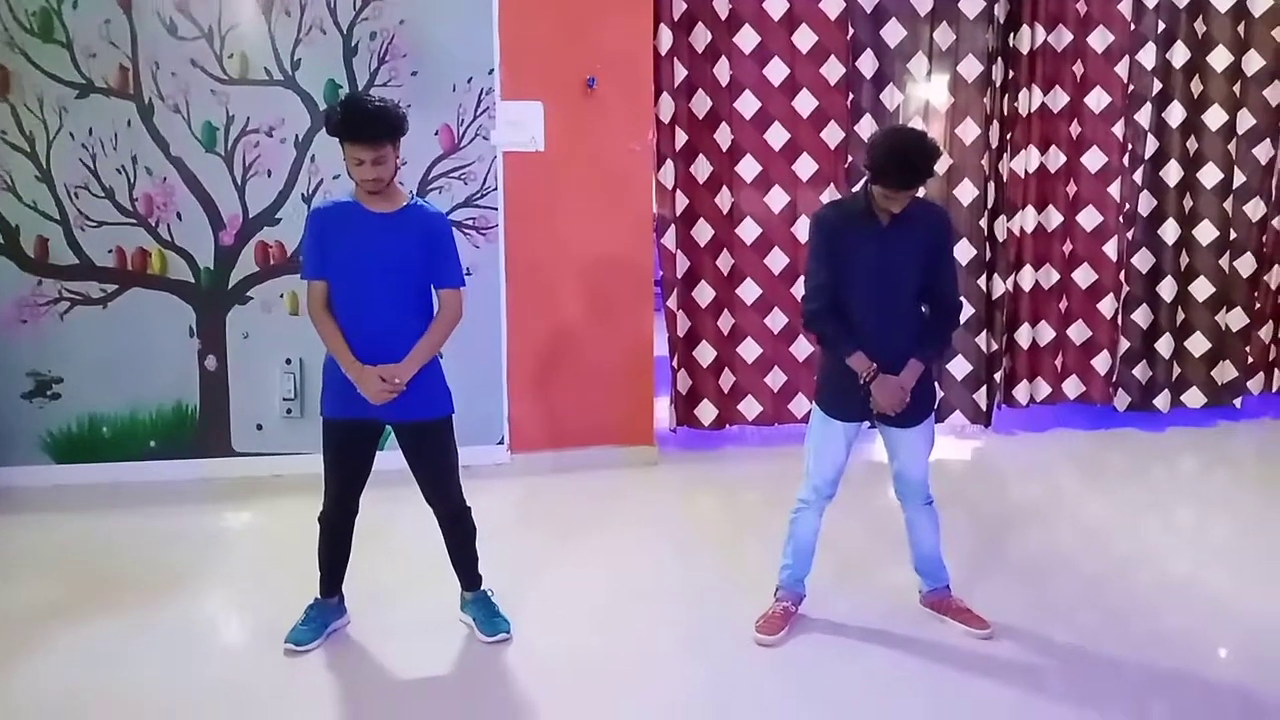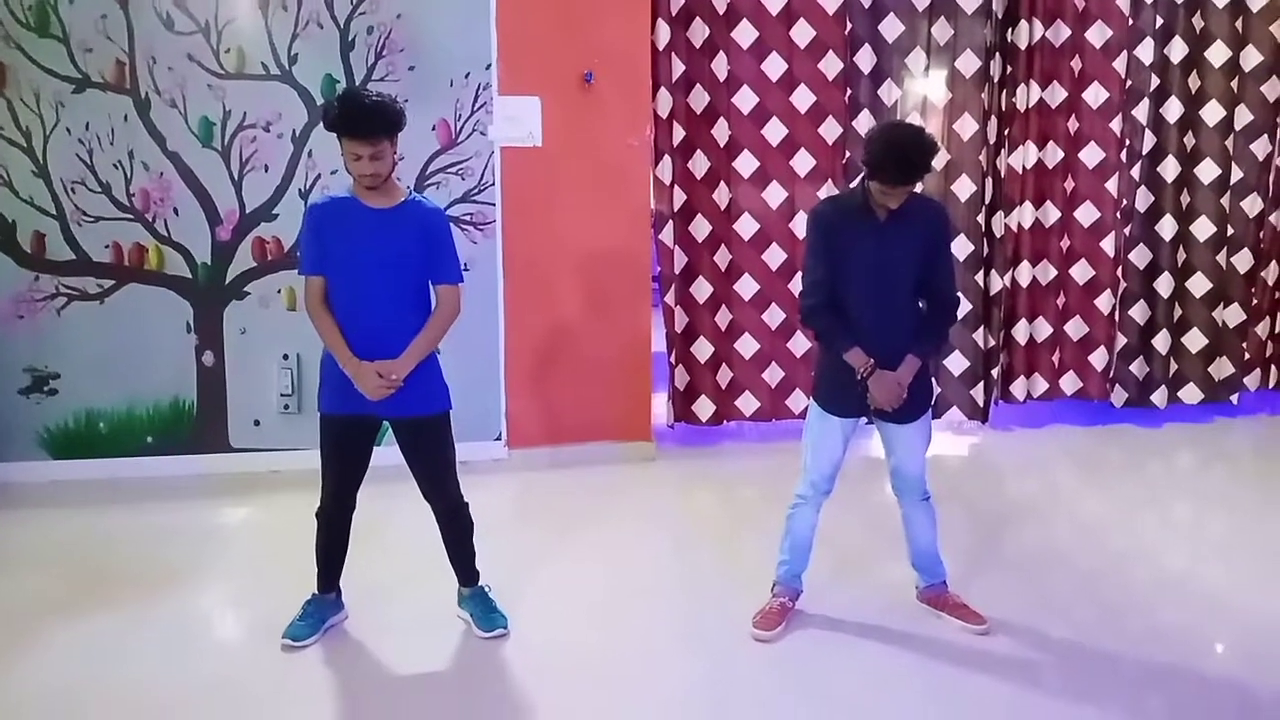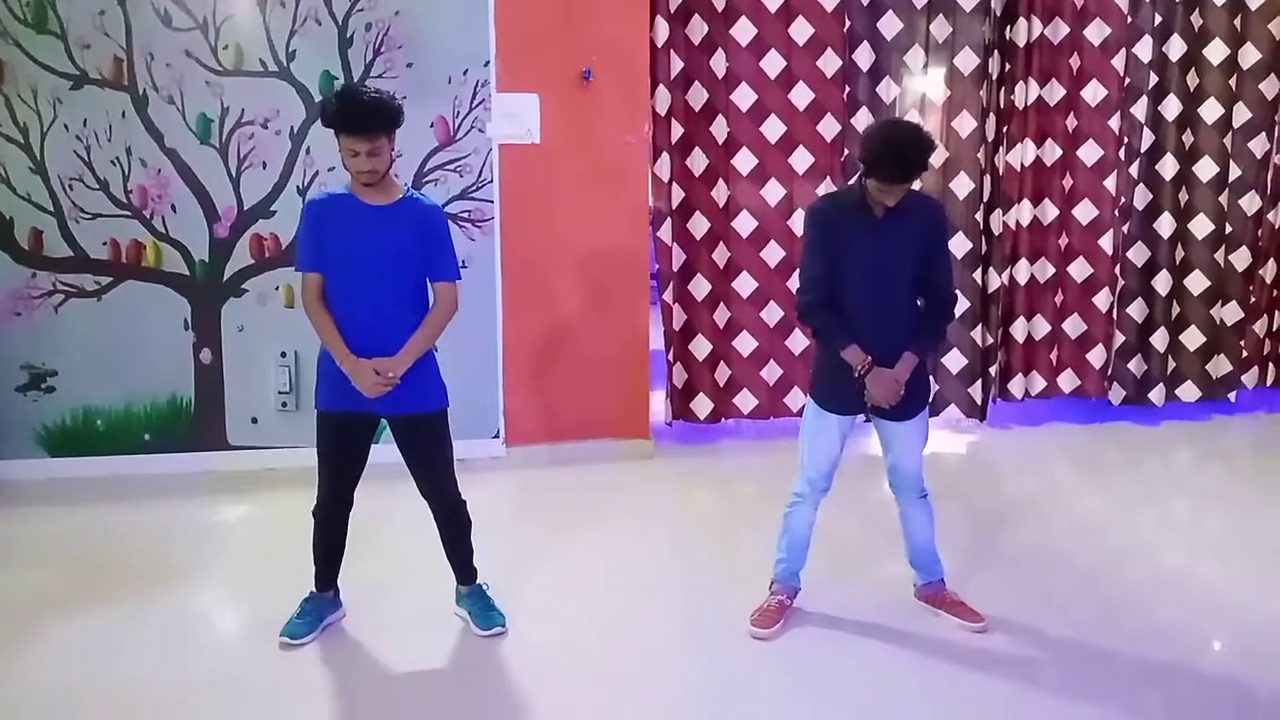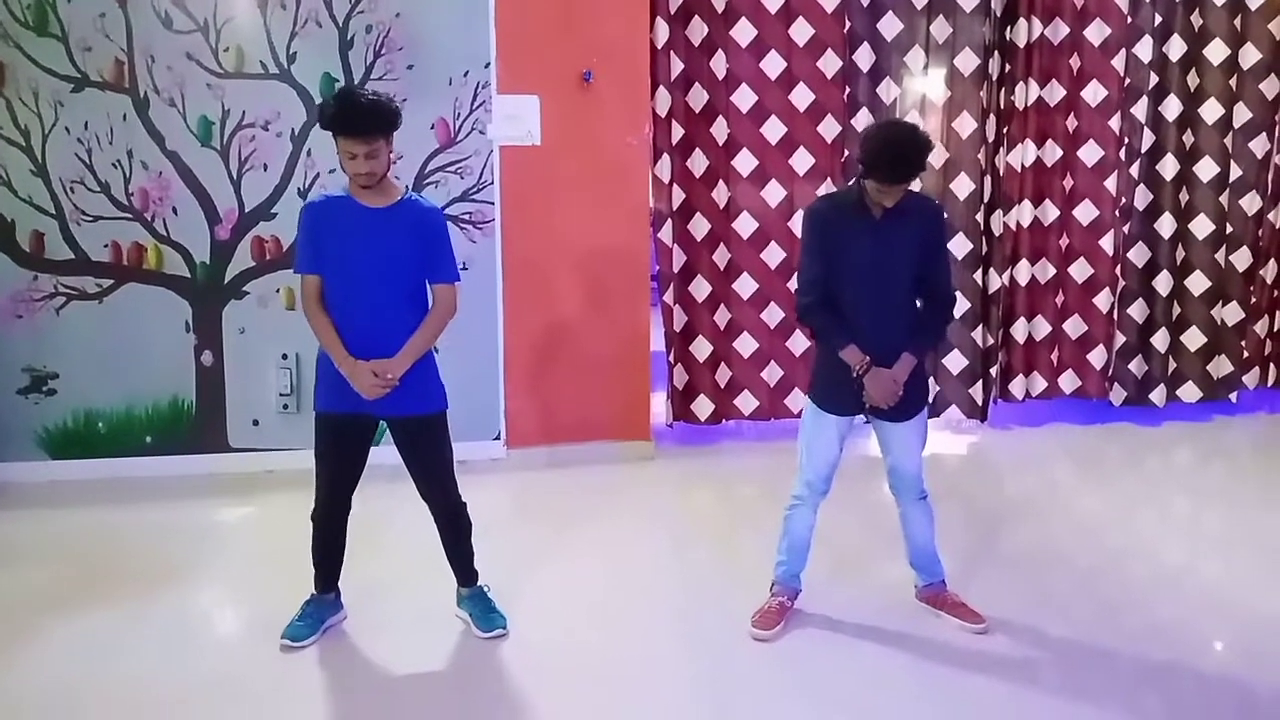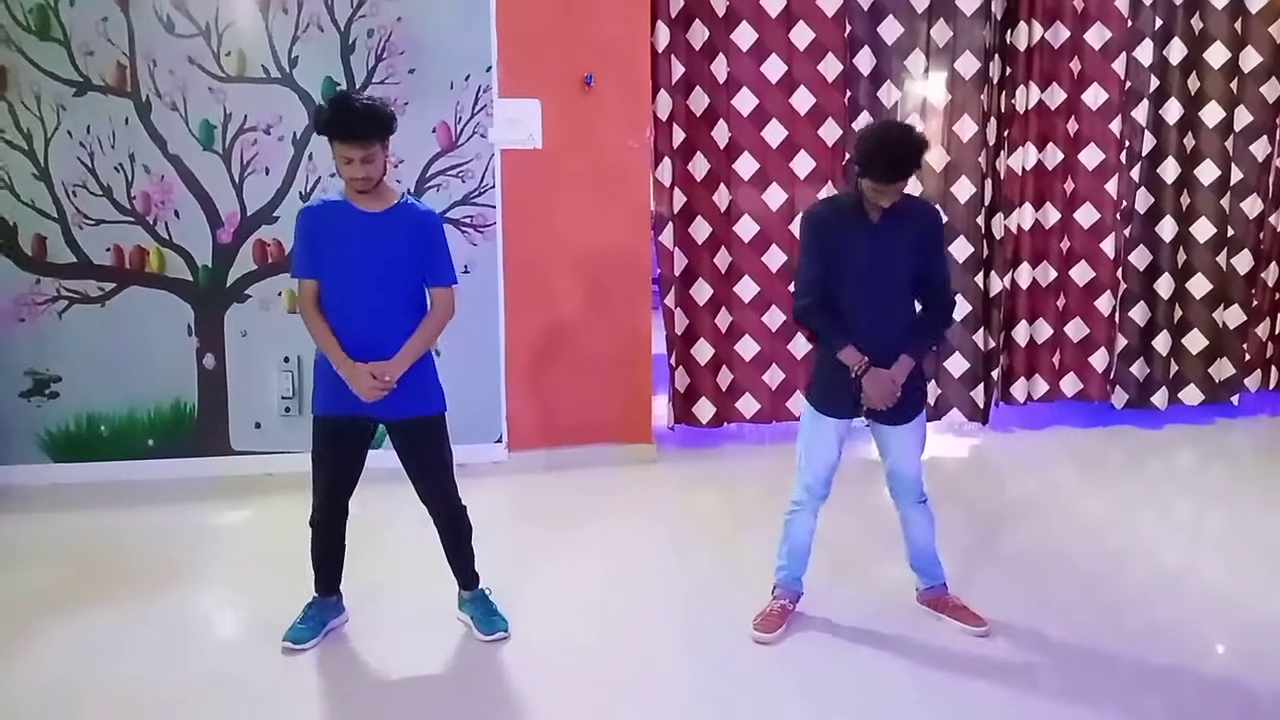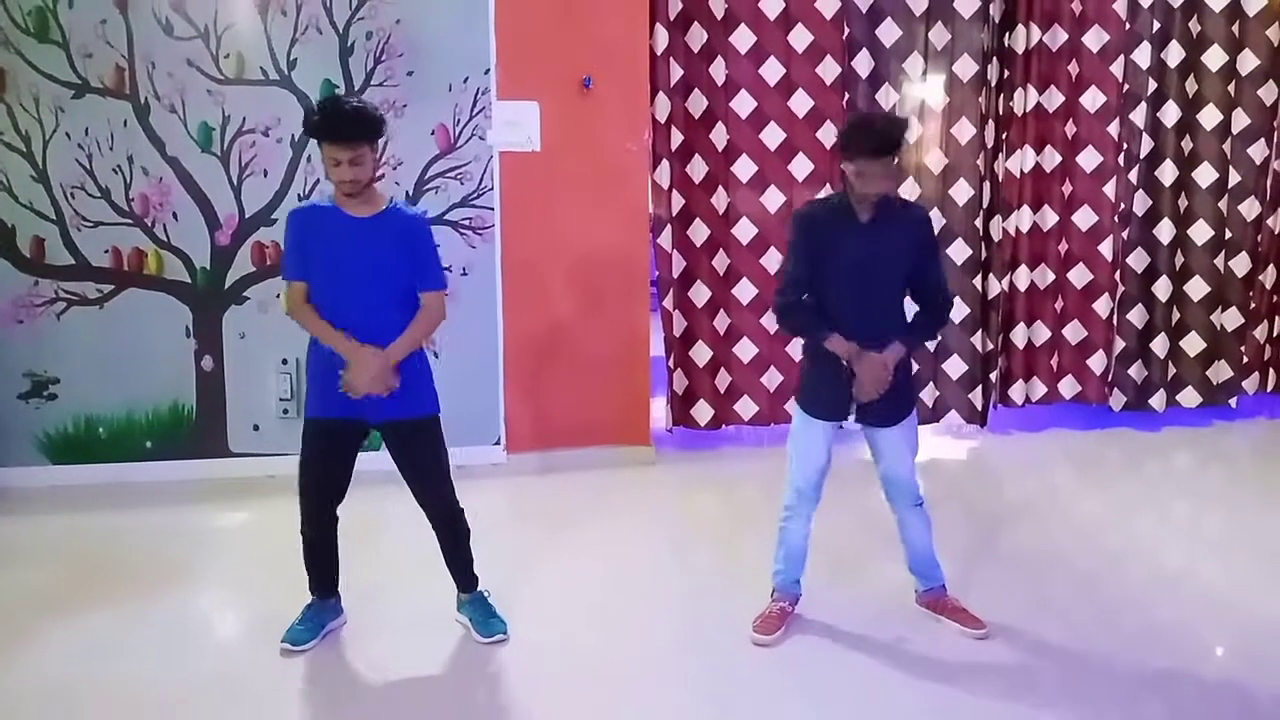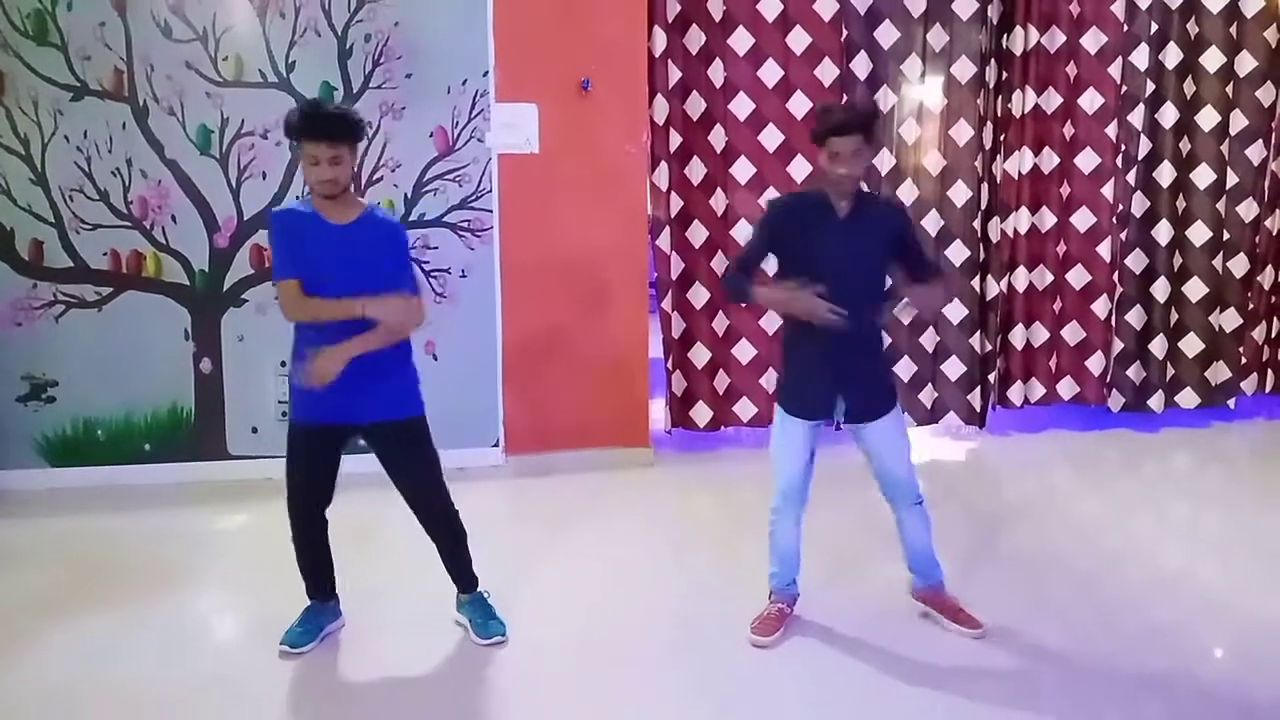
dt=0.1s
person 1, frame 1
left shoulder: (431, 224)
right shoulder: (325, 222)
left elbow: (451, 308)
right elbow: (318, 306)
left wrist: (402, 371)
right wrist: (358, 373)
left hip: (421, 391)
right hip: (347, 392)
left knee: (448, 501)
right knee: (338, 504)
left ankle: (474, 596)
right ankle: (329, 602)
person 1, frame 2
left shoulder: (429, 219)
right shoulder: (322, 217)
left elbow: (449, 304)
right elbow: (315, 301)
left wrist: (400, 368)
right wrist: (355, 369)
left hip: (418, 388)
right hip: (344, 388)
left knee: (446, 497)
right knee: (335, 500)
left ankle: (472, 591)
right ankle: (326, 598)
person 1, frame 3
left shoulder: (427, 216)
right shoulder: (320, 214)
left elbow: (447, 302)
right elbow: (312, 298)
left wrist: (398, 365)
right wrist: (352, 366)
left hip: (416, 385)
right hip: (342, 386)
left knee: (443, 494)
right knee: (332, 498)
left ankle: (470, 589)
right ankle: (324, 595)
person 1, frame 4
left shoulder: (425, 218)
right shoulder: (318, 215)
left elbow: (445, 303)
right elbow: (311, 300)
left wrist: (395, 366)
right wrist: (350, 368)
left hip: (414, 387)
right hip: (340, 388)
left knee: (443, 496)
right knee: (330, 500)
left ankle: (470, 591)
right ankle: (325, 598)
person 1, frame 5
left shoulder: (422, 222)
right shoulder: (315, 220)
left elbow: (443, 306)
right elbow: (307, 304)
left wrist: (391, 369)
right wrist: (349, 368)
left hip: (412, 391)
right hip: (340, 393)
left knee: (443, 498)
right knee: (328, 503)
left ankle: (472, 593)
right ankle: (326, 600)
person 1, frame 6
left shoulder: (410, 226)
right shoulder: (304, 222)
left elbow: (434, 310)
right elbow: (297, 304)
left wrist: (383, 362)
right wrist: (354, 353)
left hip: (405, 393)
right hip: (331, 395)
left knee: (439, 500)
right knee: (316, 505)
left ankle: (470, 596)
right ankle: (324, 602)
person 1, frame 7
left shoulder: (386, 231)
right shoulder: (287, 224)
left elbow: (411, 316)
right elbow: (293, 305)
left wrist: (346, 350)
right wrist: (366, 307)
left hip: (390, 397)
right hip: (316, 401)
left knee: (430, 500)
right knee: (303, 507)
left ankle: (469, 594)
right ankle: (322, 604)
person 2, frame 1
left shoulder: (934, 224)
right shoulder: (831, 222)
left elbow: (946, 312)
right elbow: (818, 313)
left wrist: (907, 377)
right wrist: (871, 376)
left hip: (909, 383)
right hip: (844, 383)
left knee: (916, 493)
right knee: (815, 494)
left ankle: (937, 591)
right ankle: (788, 595)
person 2, frame 2
left shoulder: (931, 220)
right shoulder: (829, 217)
left elbow: (943, 308)
right elbow: (816, 309)
left wrist: (904, 372)
right wrist: (868, 371)
left hip: (907, 379)
right hip: (841, 378)
left knee: (914, 489)
right knee: (812, 490)
left ankle: (934, 587)
right ankle: (785, 591)
person 2, frame 3
left shoulder: (929, 217)
right shoulder: (826, 215)
left elbow: (941, 305)
right elbow: (812, 306)
left wrist: (901, 369)
right wrist: (865, 368)
left hip: (903, 375)
right hip: (838, 376)
left knee: (911, 487)
right knee: (810, 487)
left ankle: (931, 584)
right ankle: (783, 588)
person 2, frame 4
left shoulder: (927, 218)
right shoulder: (824, 215)
left elbow: (939, 306)
right elbow: (811, 307)
left wrist: (899, 369)
right wrist: (863, 368)
left hip: (902, 376)
right hip: (836, 376)
left knee: (910, 488)
right knee: (809, 489)
left ankle: (932, 585)
right ankle: (784, 590)
person 2, frame 5
left shoulder: (925, 222)
right shoulder: (823, 220)
left elbow: (939, 309)
right elbow: (806, 310)
left wrist: (898, 371)
right wrist: (861, 369)
left hip: (899, 381)
right hip: (834, 381)
left knee: (911, 492)
right knee: (809, 493)
left ankle: (933, 588)
right ankle: (785, 594)
person 2, frame 6
left shoulder: (914, 223)
right shoulder: (812, 220)
left elbow: (936, 306)
right elbow: (788, 307)
left wrist: (889, 357)
right wrist: (851, 355)
left hip: (890, 380)
right hip: (823, 381)
left knee: (905, 494)
right knee: (800, 497)
left ankle: (932, 591)
right ankle: (784, 597)
person 2, frame 7
left shoulder: (888, 216)
right shoulder: (788, 214)
left elbow: (925, 275)
right elbow: (737, 278)
left wrist: (929, 293)
right wrist: (783, 296)
left hip: (868, 378)
right hip: (803, 380)
left knee: (903, 489)
right knee: (788, 495)
left ankle: (930, 589)
right ankle: (782, 597)
